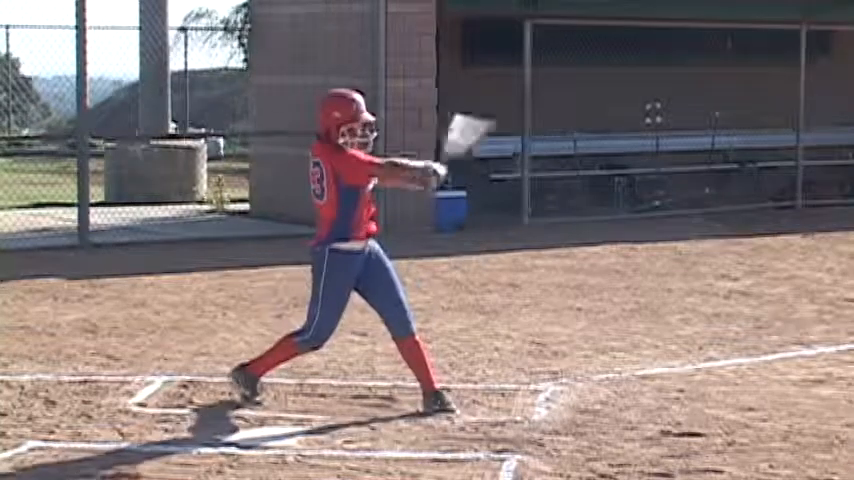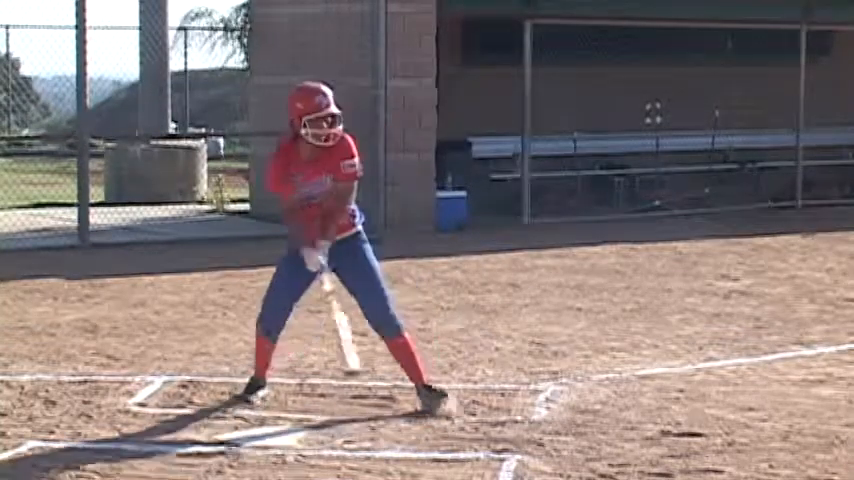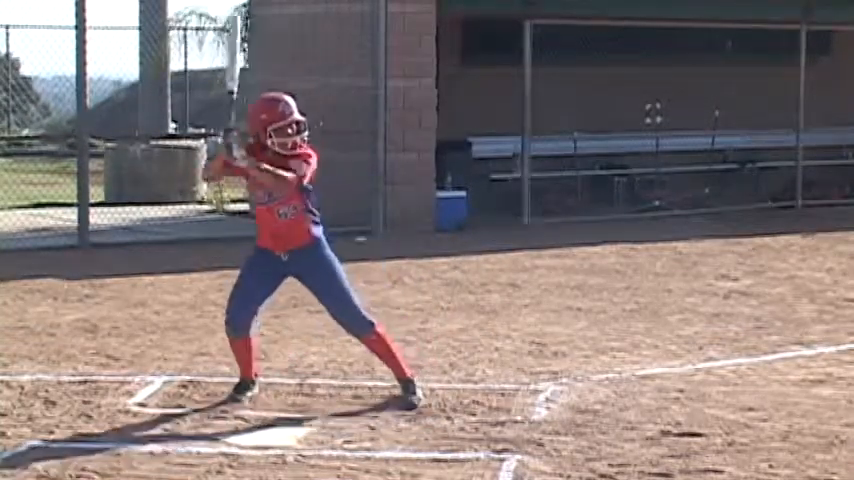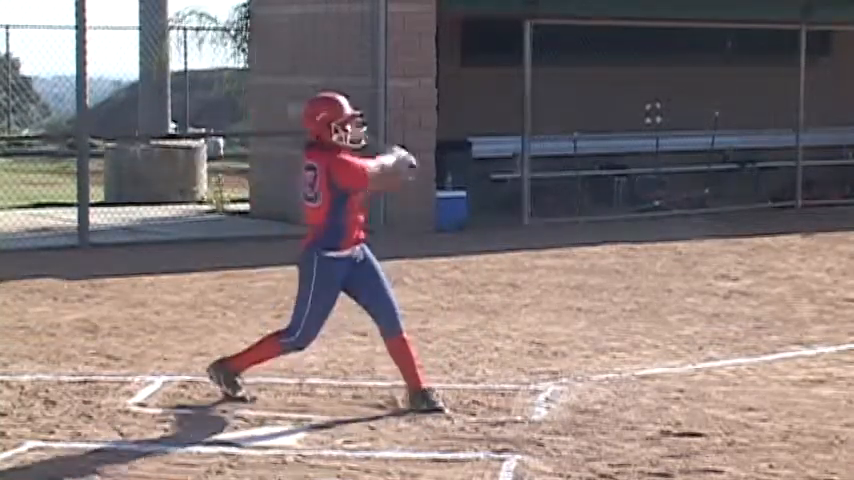
dt=1s
person 1, frame 1
left shoulder: (336, 149)
right shoulder: (338, 157)
left elbow: (380, 171)
right elbow: (385, 172)
left wrist: (419, 174)
right wrist: (426, 168)
left hip: (365, 249)
right hip: (336, 256)
left knee: (401, 321)
right knee: (315, 333)
left ankle: (431, 392)
right ankle: (249, 373)
person 1, frame 2
left shoulder: (343, 145)
right shoulder: (283, 157)
left elbow: (344, 200)
right elbow: (291, 211)
left wrist: (324, 242)
right wrist: (306, 247)
left hip: (347, 239)
right hip: (305, 244)
left knee: (382, 313)
right knee: (271, 313)
left ankle: (422, 386)
right ankle: (258, 379)
person 1, frame 3
left shoulder: (305, 157)
right shoulder: (250, 157)
left elbow: (285, 183)
right elbow: (209, 175)
left wrist: (246, 162)
right wrist: (227, 154)
left hip: (309, 248)
right hip: (268, 252)
left knee: (353, 316)
right knee: (237, 316)
left ankle: (405, 378)
right ankle: (248, 379)
person 1, frame 4
left shoulder: (321, 156)
right shoulder: (337, 163)
left elbow: (368, 176)
right elbow: (376, 171)
left wrist: (393, 163)
right wrist: (396, 159)
left hip: (353, 252)
right hip: (325, 259)
left knee: (388, 316)
right knee: (299, 337)
left ankle: (417, 390)
right ankle: (228, 368)
